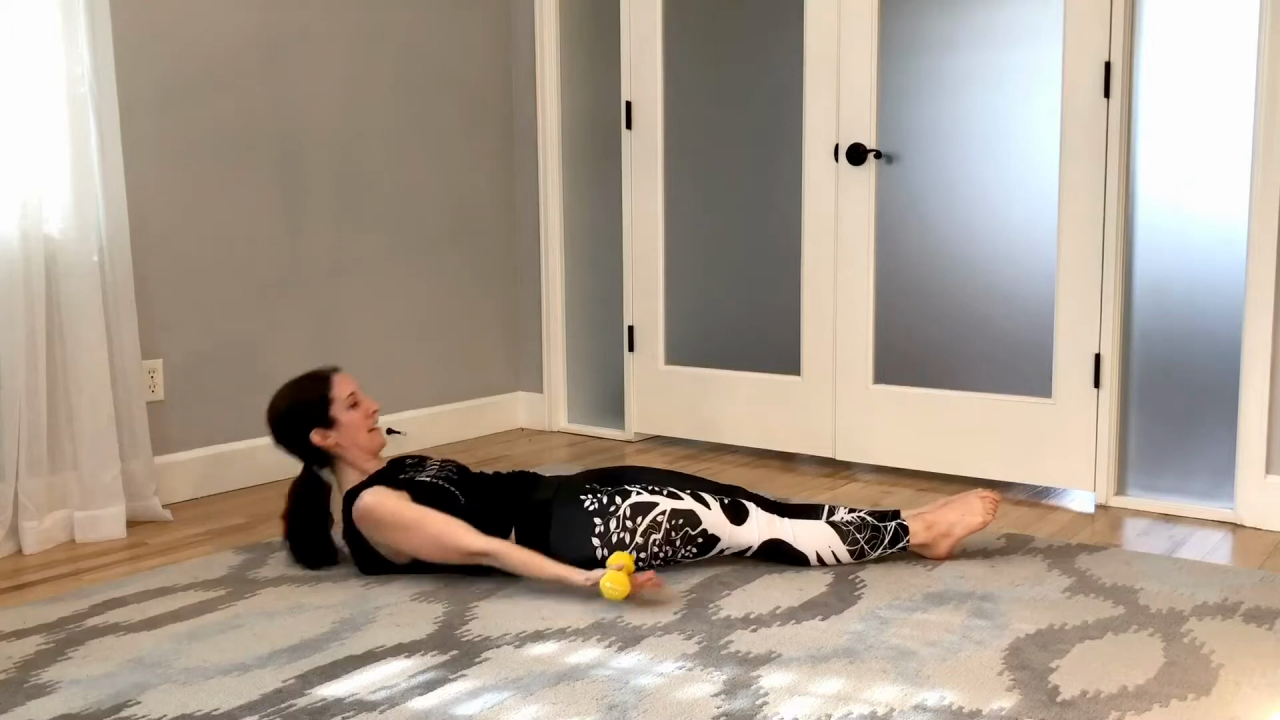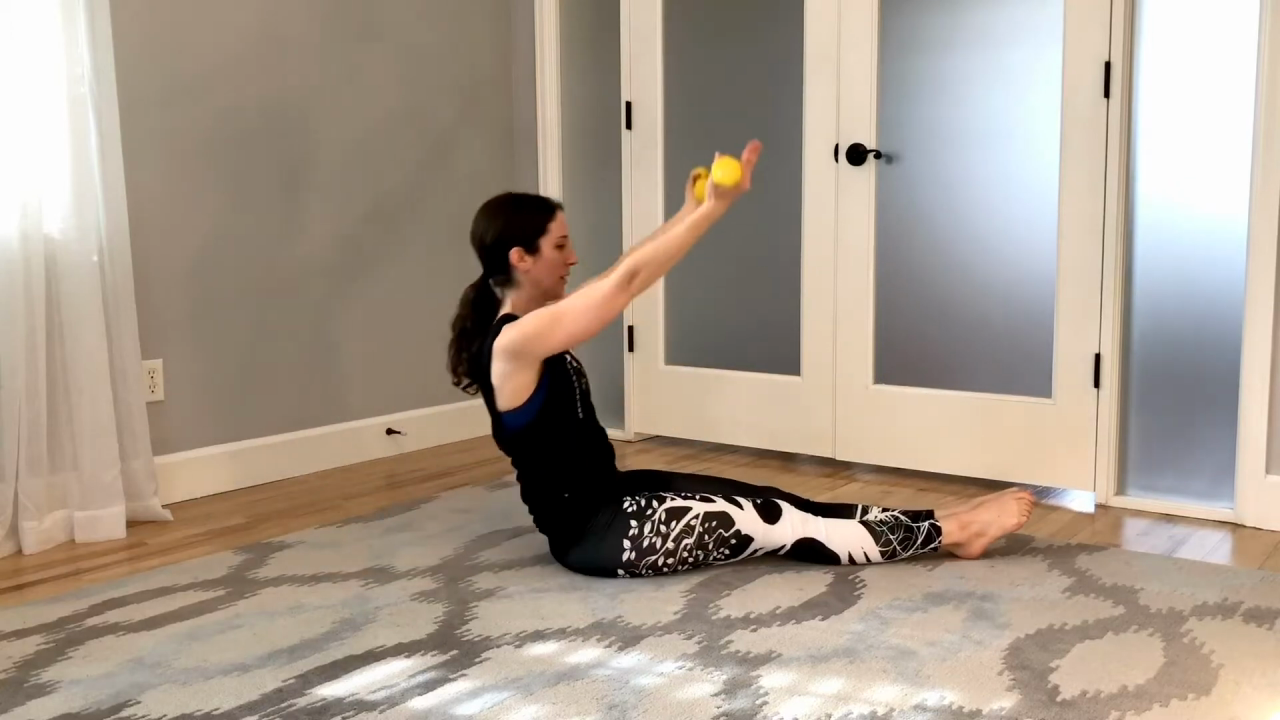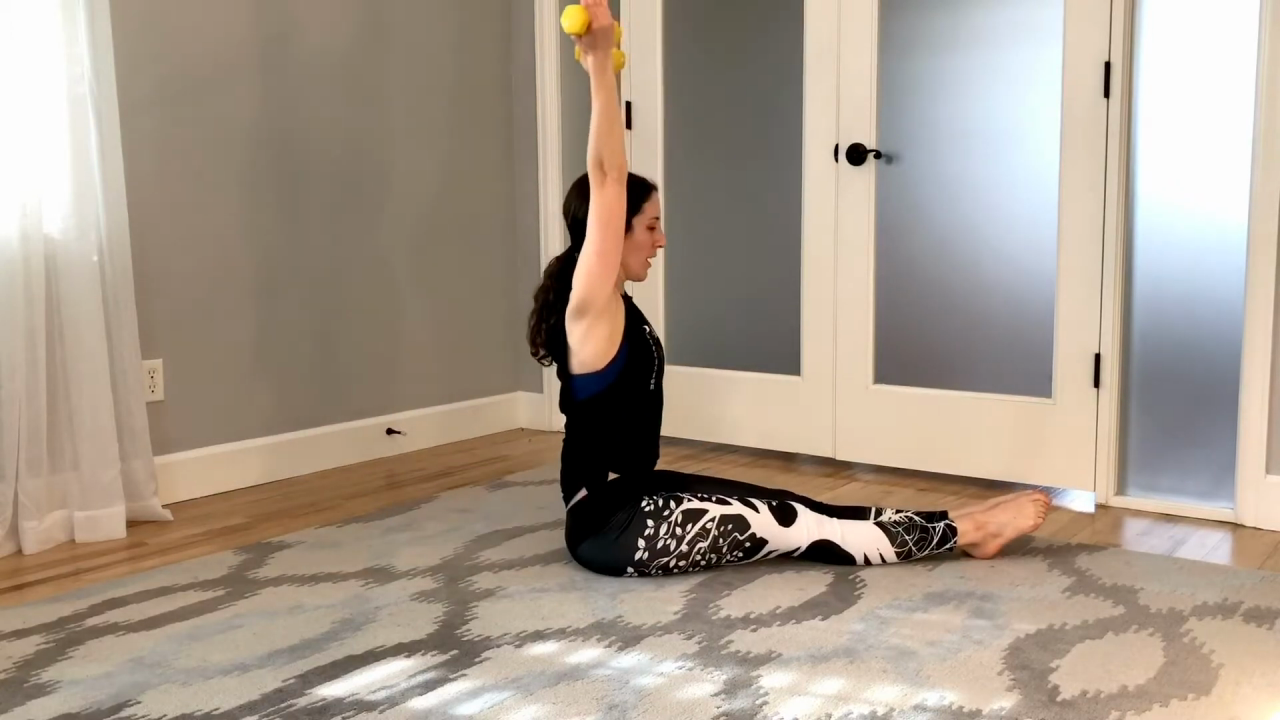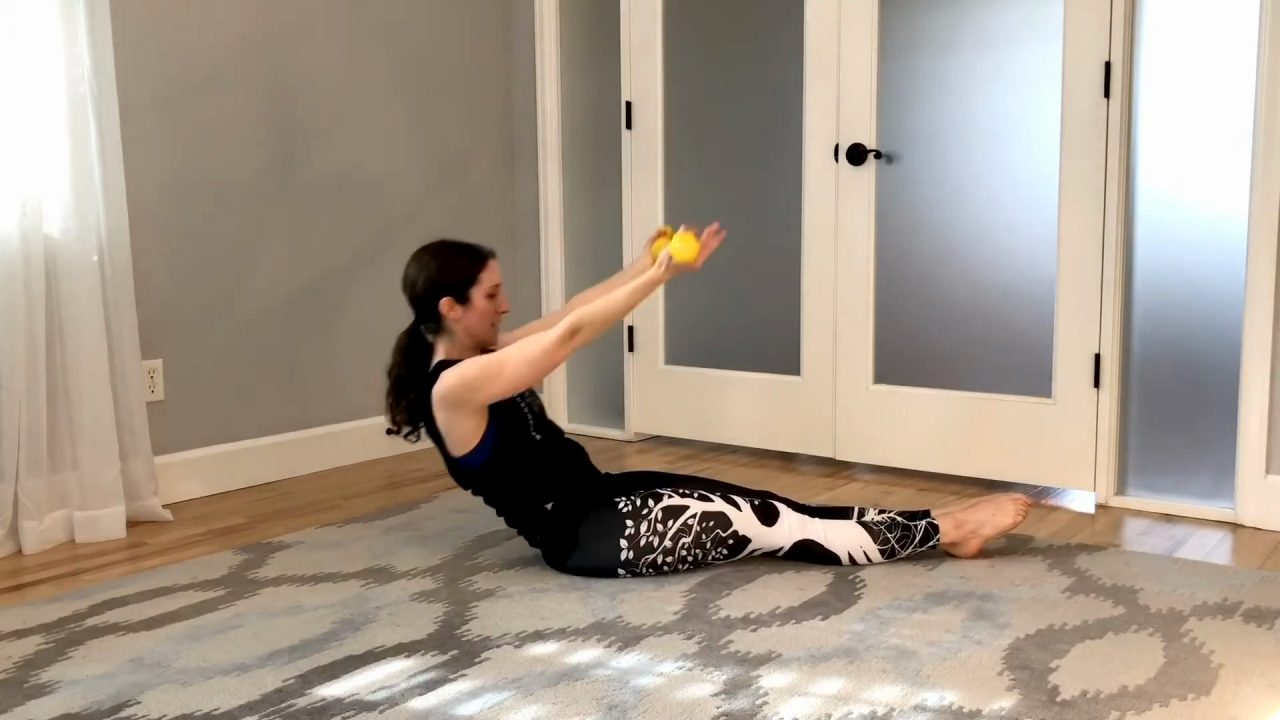
dt=0.7s
person 1, frame 1
left shoulder: (391, 473)
right shoulder: (369, 507)
right elbow: (480, 547)
right wrist: (584, 578)
left hip: (562, 504)
right hip: (563, 531)
left knee: (730, 506)
right knee: (741, 528)
left ankle: (896, 526)
right ankle: (909, 528)
person 1, frame 2
left shoulder: (533, 323)
right shoulder: (516, 340)
left elbow: (620, 276)
right elbow: (628, 279)
left wrist: (696, 209)
right wrist: (715, 208)
left hip: (612, 502)
right hip: (594, 532)
left knee: (773, 506)
right knee: (774, 522)
left ankle: (938, 527)
right ankle: (946, 531)
person 1, frame 3
left shoulder: (605, 305)
right shoulder: (591, 304)
left elbow: (612, 183)
right elbow: (605, 181)
left wrist: (603, 66)
right wrist: (600, 66)
left hip: (631, 500)
right hip: (611, 526)
left knee: (794, 511)
right knee: (788, 527)
left ankle: (954, 525)
right ankle: (960, 532)
person 1, frame 4
left shoulder: (472, 360)
right shoulder: (455, 386)
left elbow: (560, 322)
right elbow: (569, 333)
left wrist: (644, 267)
right wrist: (661, 275)
left hip: (598, 501)
right hip: (582, 535)
left knee: (766, 509)
right knee: (766, 526)
left ankle: (934, 524)
right ankle: (940, 533)
